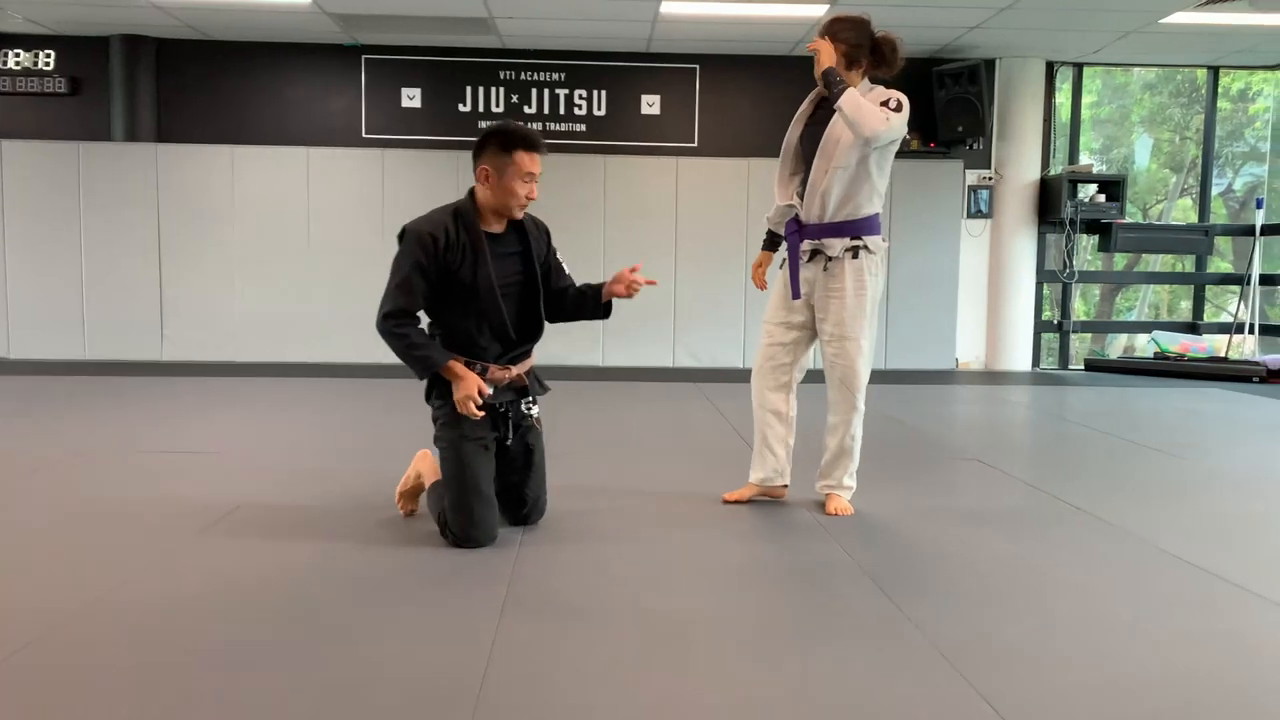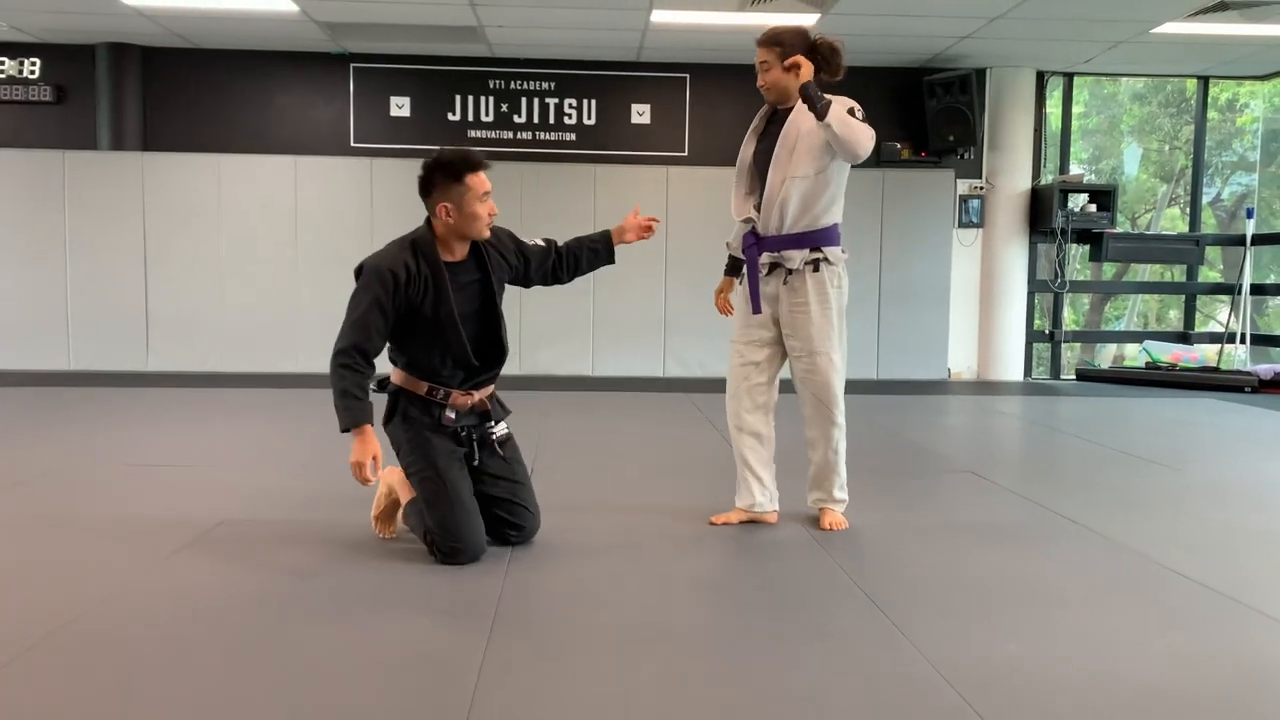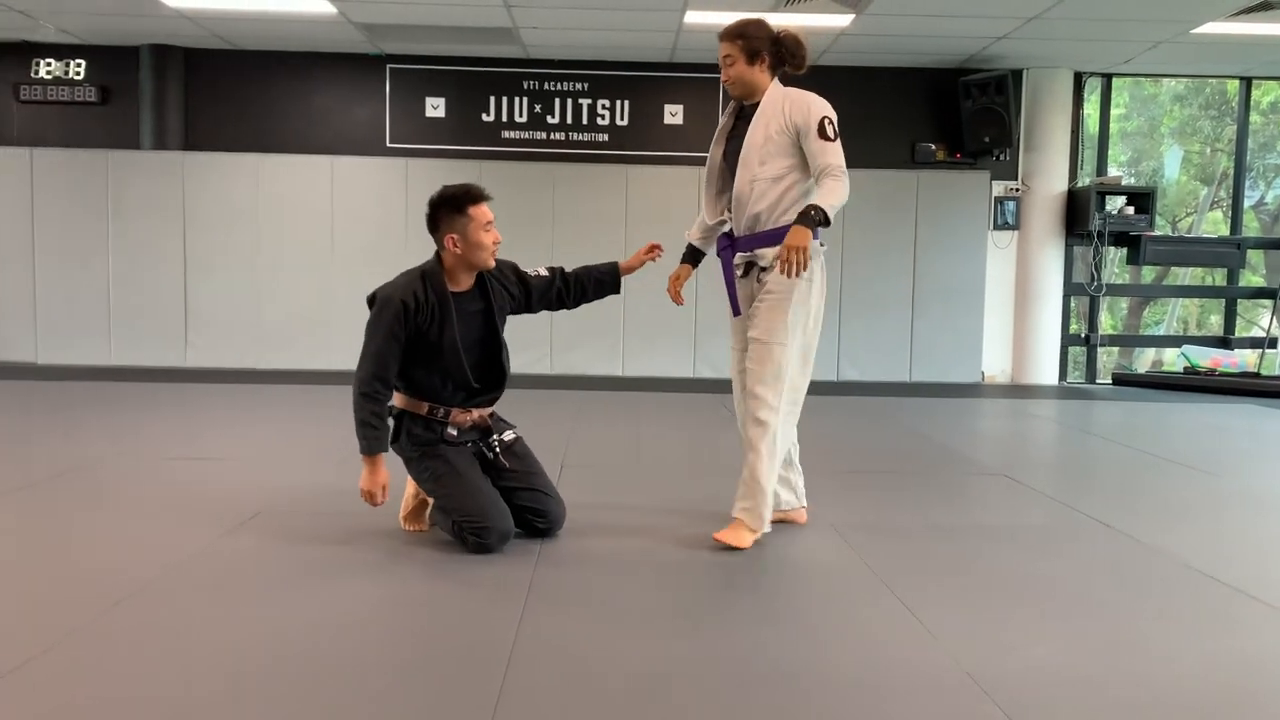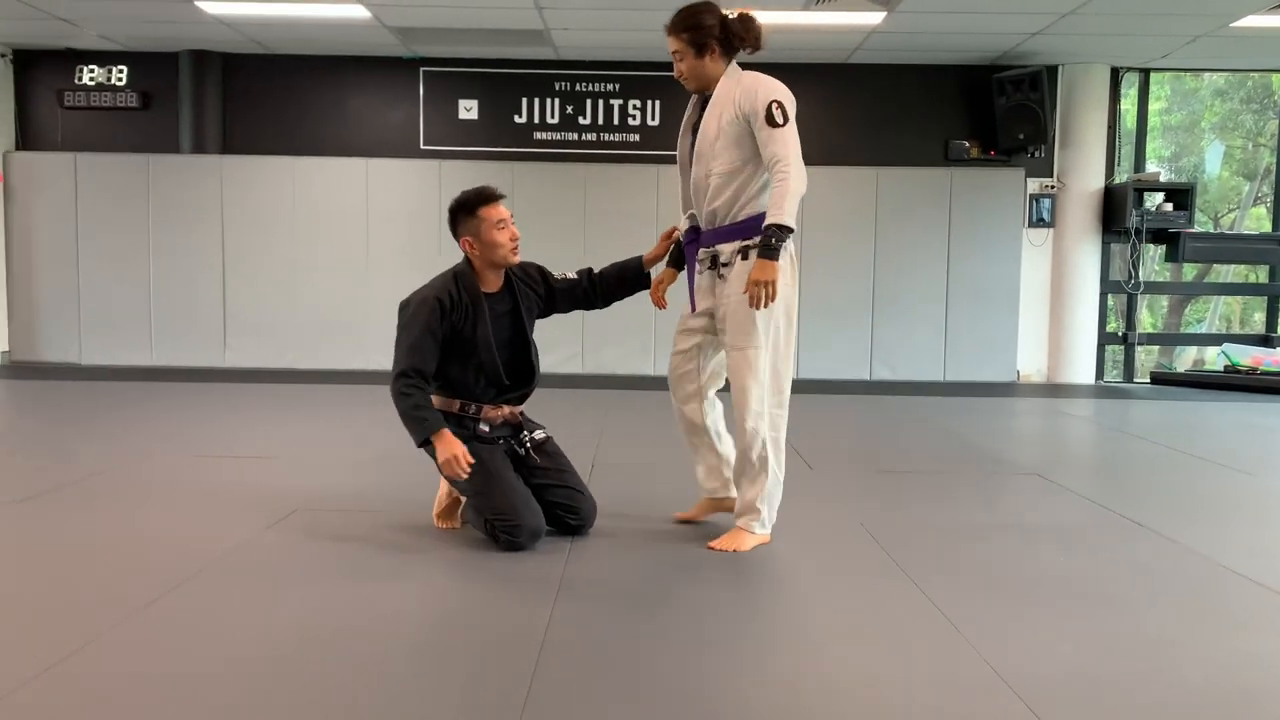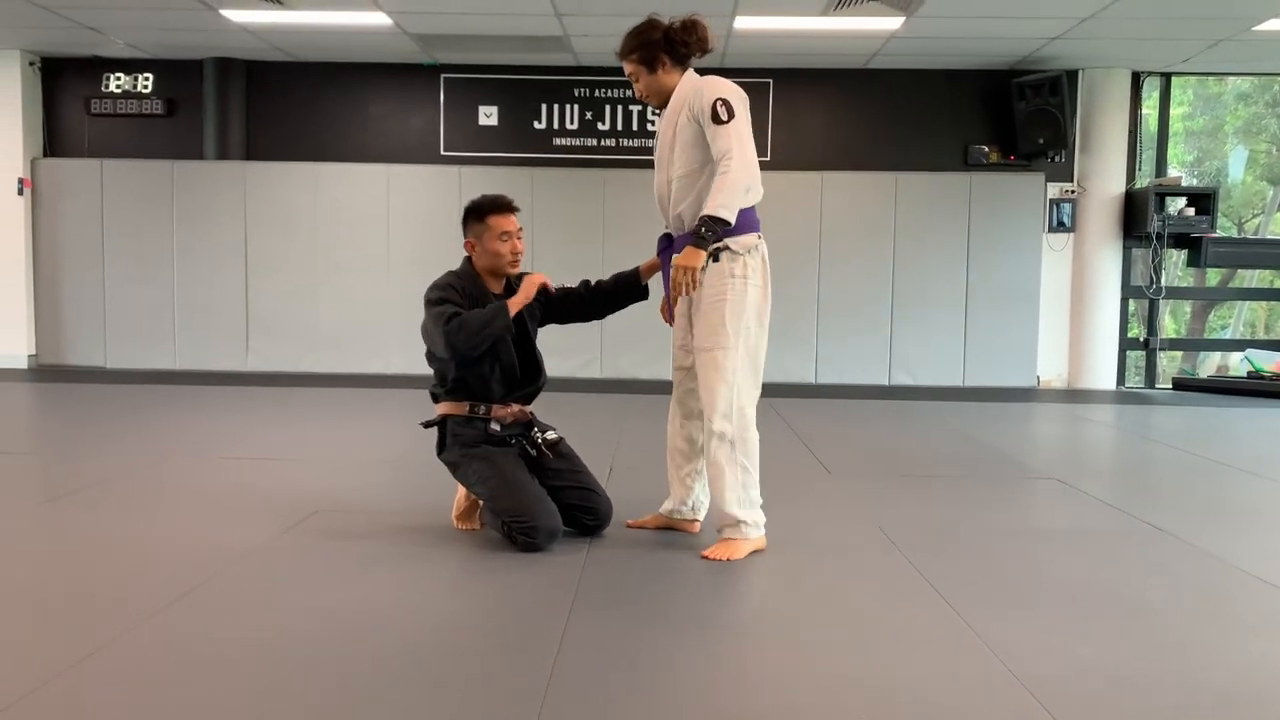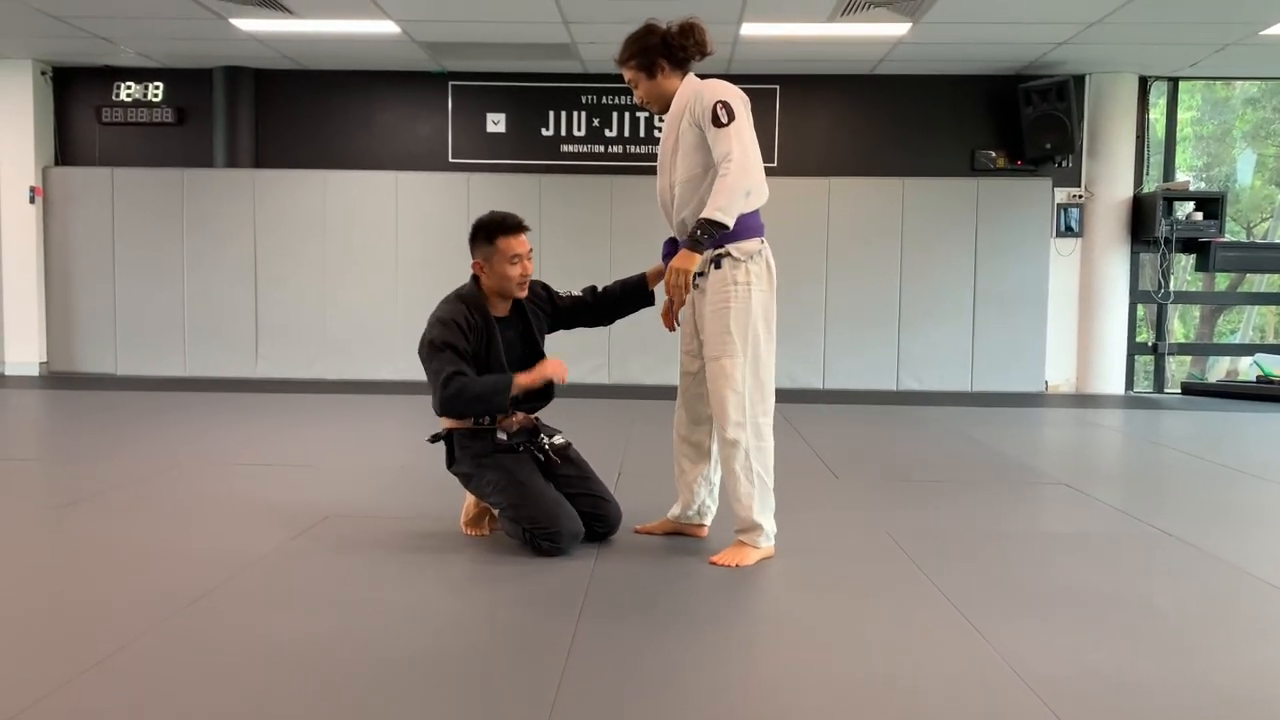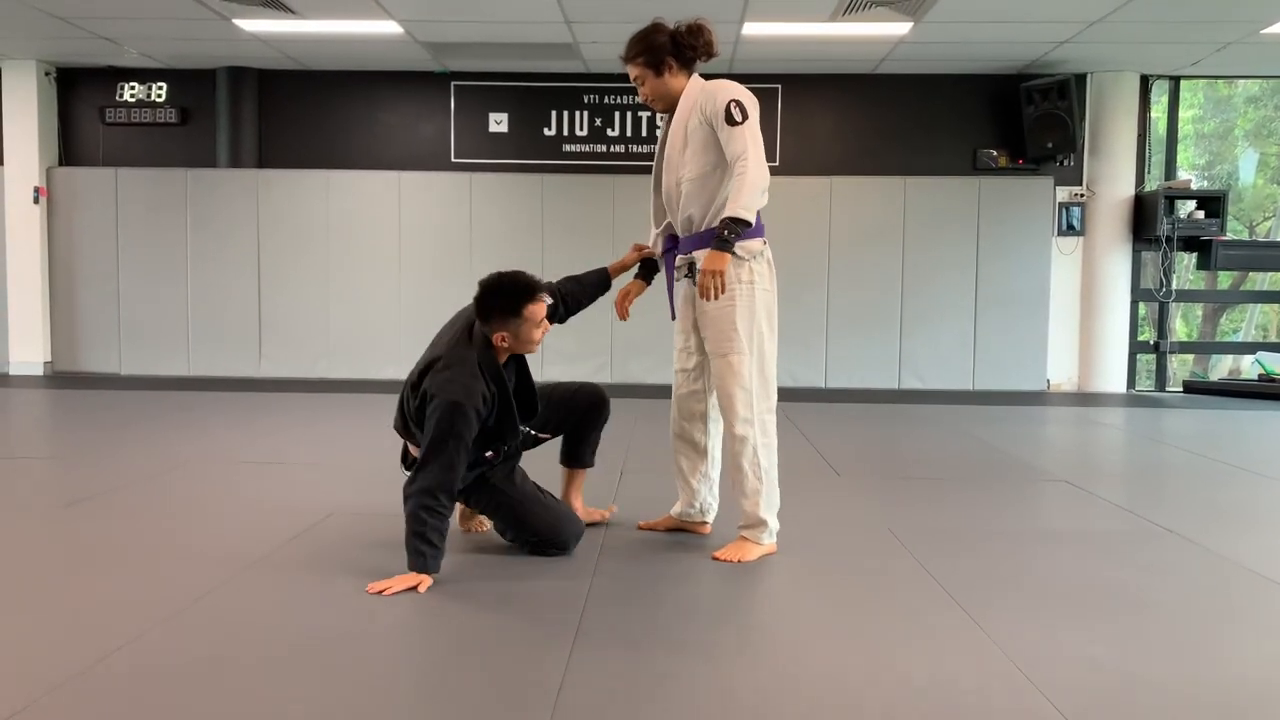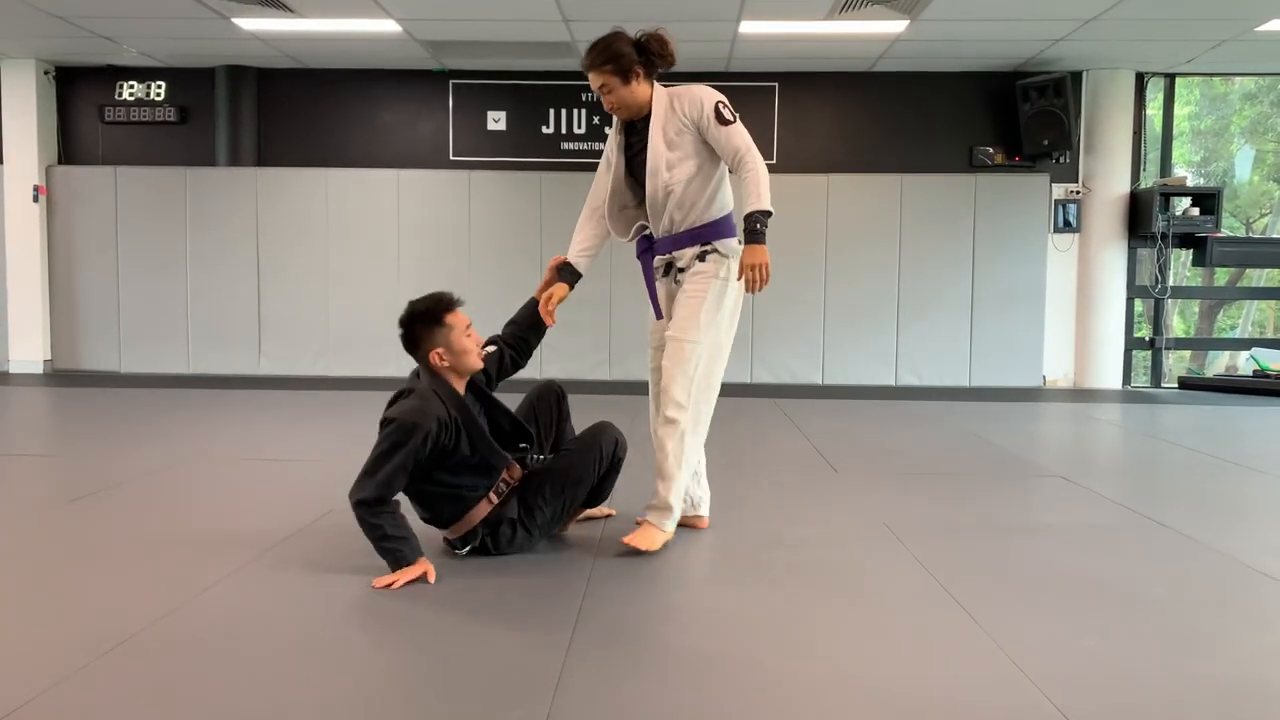
dt=0.5s
person 1, frame 1
left shoulder: (889, 104)
right shoulder: (815, 105)
left elbow: (870, 131)
left wrist: (834, 78)
right wrist: (769, 244)
left hip: (851, 254)
right hip: (803, 252)
left knee: (846, 373)
right knee: (772, 366)
left ankle: (837, 485)
right ankle: (769, 476)
person 1, frame 2
left shoulder: (838, 111)
right shoulder: (765, 122)
left elbow: (860, 147)
left wrist: (811, 93)
right wrist: (732, 269)
left hip: (811, 266)
right hip: (762, 268)
left knee: (821, 387)
right knee: (747, 385)
left ankle: (829, 499)
right ankle: (757, 500)
person 1, frame 3
left shoulder: (804, 107)
right shoulder: (733, 120)
left elbow: (835, 179)
left wrist: (807, 224)
right wrist: (689, 259)
left hip: (788, 263)
right hip: (745, 266)
left knee: (768, 390)
right knee: (754, 390)
left ankle: (751, 514)
right ankle: (786, 501)
person 1, frame 4
left shoulder: (760, 92)
right shoulder: (702, 107)
left elbow: (788, 174)
left wrist: (769, 252)
right wrist: (673, 263)
left hip: (752, 256)
right hip: (712, 260)
left knee: (755, 390)
right knee: (686, 374)
left ankle: (755, 518)
right ankle: (721, 485)
person 1, frame 5
left shoulder: (713, 93)
right shoulder: (676, 113)
left elbow: (737, 171)
left wrist: (697, 243)
right wrist: (674, 275)
left hip: (731, 258)
right hip: (699, 263)
left knee: (725, 394)
right knee: (689, 392)
left ankle: (744, 526)
right ankle: (685, 507)
person 1, frame 6
left shoulder: (714, 96)
right shoulder: (680, 116)
left elbow: (739, 173)
left wrist: (693, 245)
right wrist: (676, 285)
left hip: (735, 263)
right hip: (704, 267)
left knee: (737, 401)
right knee: (695, 398)
left ankle: (757, 533)
right ankle: (693, 511)
person 1, frame 7
left shoulder: (722, 96)
right shoulder: (676, 122)
left elbow: (751, 170)
left wrist: (723, 245)
right wrist: (644, 272)
left hip: (734, 264)
right hip: (691, 267)
left knee: (741, 398)
right knee: (689, 396)
left ankle: (761, 529)
right ankle: (695, 508)
person 1, frame 8
left shoulder: (696, 102)
right shoulder: (620, 136)
left elbow: (750, 164)
right elbow: (598, 211)
left wrist: (755, 235)
right wrist: (566, 278)
left hip: (711, 259)
right hip: (665, 267)
left knee: (681, 390)
right knee: (664, 391)
left ankle: (665, 512)
right ankle: (690, 505)
person 2, frame 1
left shoulder: (533, 233)
right shoulder: (431, 235)
left elbow: (555, 304)
right elbow: (393, 320)
left wrist: (607, 290)
right wrist: (453, 373)
left hip: (518, 391)
right hip: (464, 392)
left knee: (526, 512)
right knee: (474, 534)
left ankle: (457, 471)
right ankle: (430, 474)
person 2, frame 2
left shoulder: (496, 246)
right shoulder: (393, 269)
left elbow: (554, 264)
right elbow: (351, 356)
left wrist: (615, 238)
right wrist: (362, 433)
left hip: (482, 413)
right hip: (424, 418)
left knee: (521, 527)
right knee: (463, 548)
left ankle: (437, 490)
right ankle: (403, 490)
person 2, frame 3
left shoulder: (500, 280)
right shoulder: (403, 299)
left elbow: (562, 288)
right elbow: (371, 383)
left wrist: (627, 266)
right wrist: (373, 462)
left hip: (485, 427)
right hip: (429, 435)
left knee: (548, 518)
right knee: (491, 532)
left ankle: (455, 490)
right ankle: (431, 497)
person 2, frame 4
left shoulder: (527, 281)
right shoulder: (438, 299)
left elbow: (591, 289)
right elbow: (408, 379)
left wrist: (653, 258)
right wrist: (440, 437)
left hip: (514, 425)
right hip: (463, 432)
left knee: (579, 516)
right knee: (523, 530)
left ankle: (488, 490)
right ankle: (463, 496)
person 2, frame 5
left shoulder: (525, 285)
right shoulder: (446, 292)
left elbow: (588, 301)
right elbow: (453, 340)
left wrist: (652, 268)
right wrist: (515, 302)
left hip: (523, 427)
right hip: (472, 435)
left knee: (596, 515)
right knee: (540, 531)
left ankle: (501, 490)
right ankle: (480, 497)
person 2, frame 6
left shoulder: (532, 297)
right shoulder: (450, 321)
left elbow: (597, 306)
right elbow: (452, 397)
left wrist: (659, 274)
right wrist: (526, 379)
left hip: (529, 433)
right hip: (481, 446)
left knee: (605, 521)
right knee: (561, 534)
left ankle: (507, 498)
right ankle: (490, 502)
person 2, frame 7
left shoulder: (489, 320)
right shoulder: (460, 392)
left elbow: (560, 296)
right elbow: (431, 485)
left wrist: (620, 267)
right wrist: (421, 567)
left hip: (501, 425)
right hip: (465, 465)
left knee: (591, 401)
right knee: (560, 536)
left ankle: (570, 501)
person 2, frame 8
left shoulder: (456, 375)
right shoulder: (418, 418)
left elbow: (510, 350)
right elbow: (369, 497)
left wrist: (546, 288)
right wrist: (409, 560)
left hip: (501, 480)
right hip: (499, 527)
left knee: (550, 395)
right knee: (606, 438)
left ankle: (569, 501)
right ankle: (570, 512)
